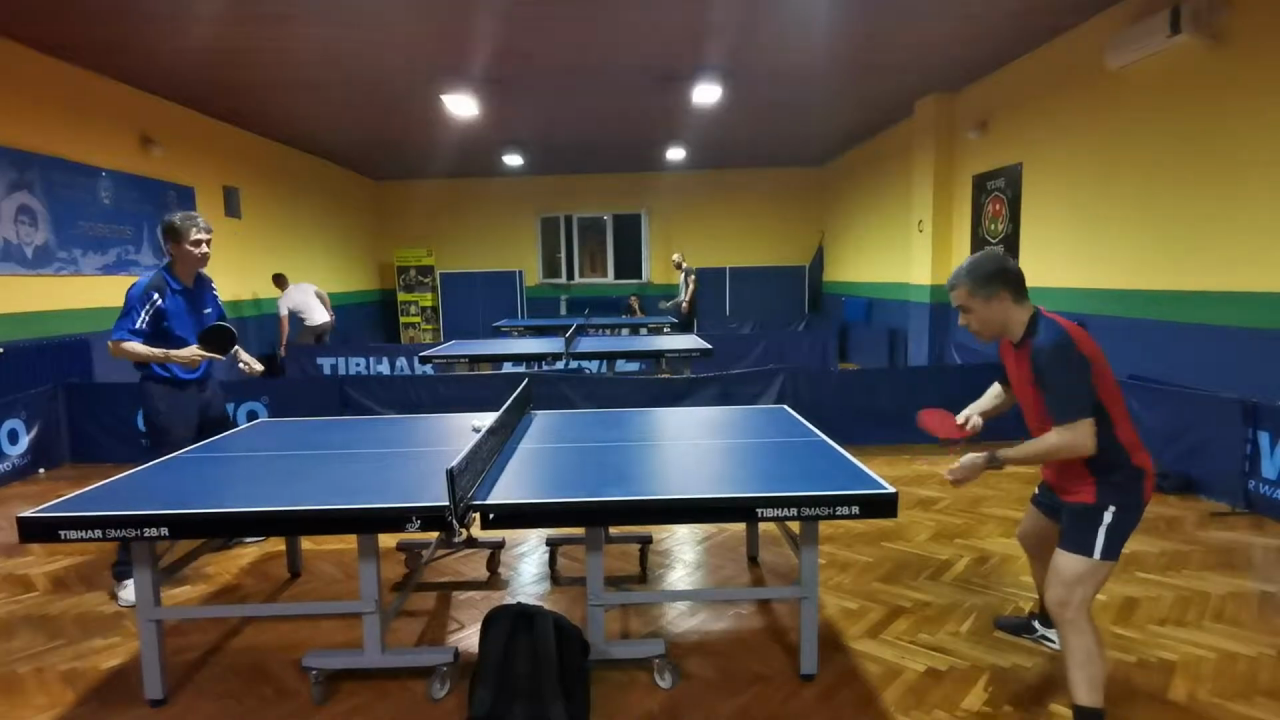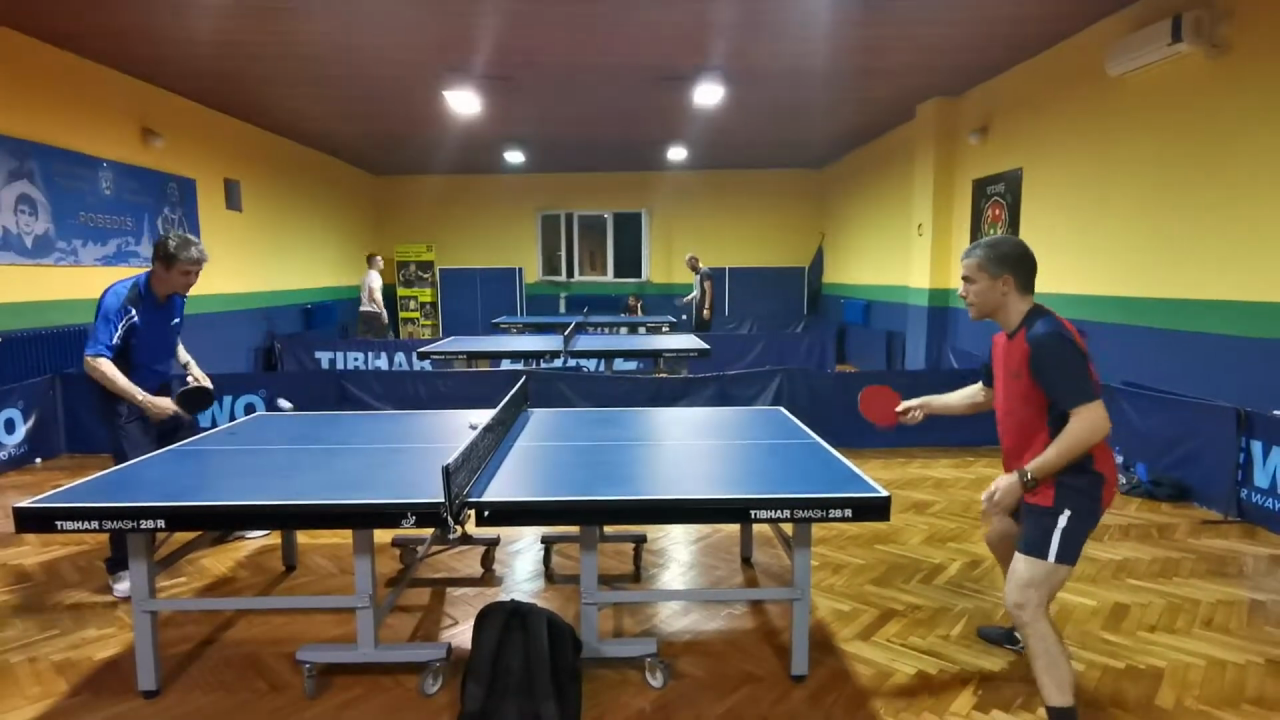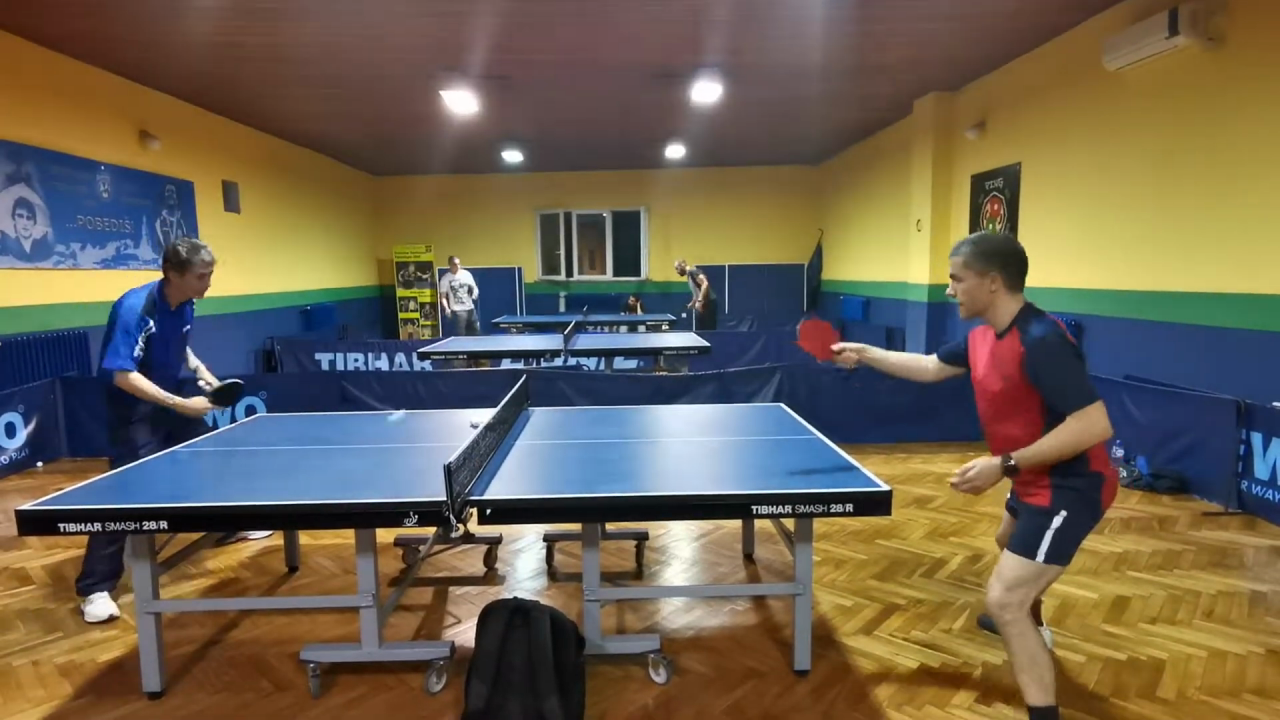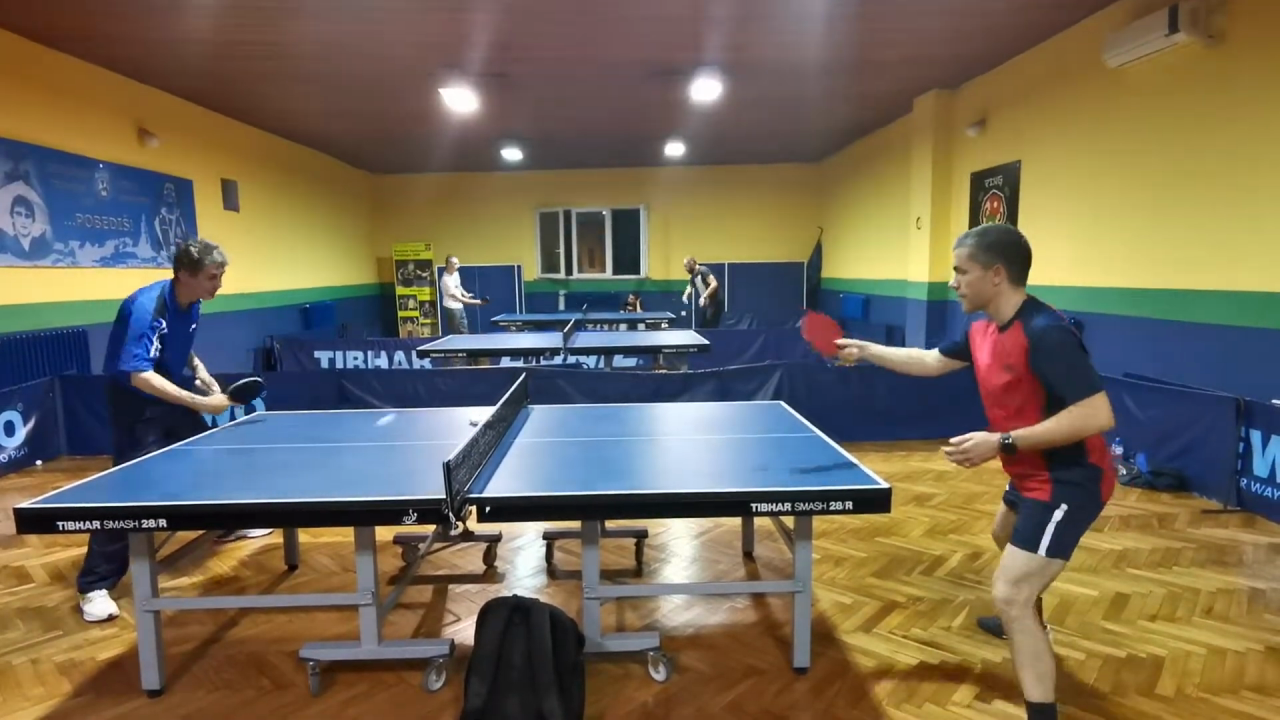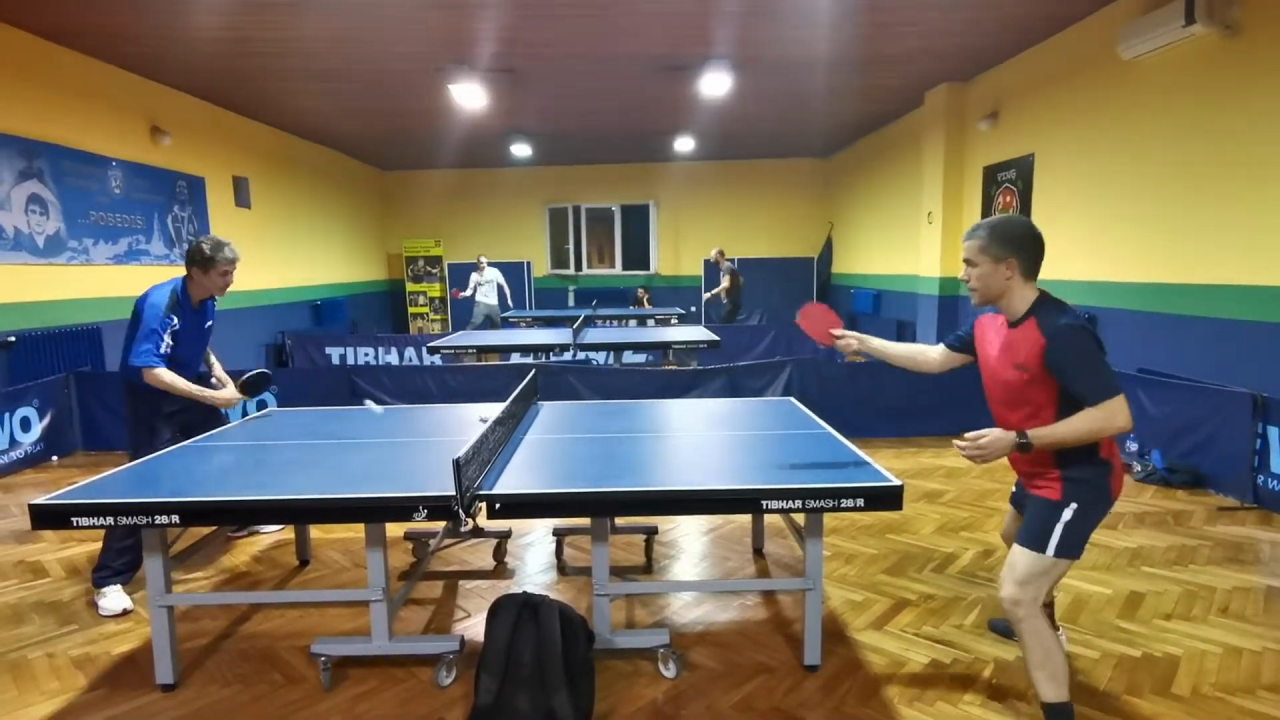
dt=1s
person 1, frame 1
left shoulder: (1052, 346)
right shoulder: (1014, 339)
left elbow: (1076, 442)
right elbow: (1010, 385)
left wrist: (990, 461)
right wrist: (978, 408)
left hip: (1109, 485)
right hip: (1068, 477)
left knee: (1068, 601)
right knee: (1033, 538)
right ankle: (1045, 623)
person 1, frame 2
left shoulder: (1048, 339)
right shoulder: (1006, 338)
left elbow: (1094, 423)
right elbow: (985, 394)
left wrist: (1021, 477)
right wrist: (926, 404)
left hip: (1070, 487)
right hip: (1039, 480)
left knee: (1023, 601)
right knee: (1000, 539)
right ankle: (1026, 634)
person 1, frame 3
left shoulder: (1042, 341)
right shoulder: (981, 335)
left elbow: (1095, 426)
right elbow: (932, 368)
left wrist: (1004, 465)
right wrist: (863, 354)
left hip: (1069, 488)
right hip: (1037, 480)
left knee: (1003, 600)
right knee: (1008, 542)
right ankle: (1029, 628)
person 1, frame 4
left shoulder: (1046, 333)
right shoulder: (982, 329)
left elbow: (1099, 416)
right elbow: (933, 362)
left wrist: (1003, 442)
right wrist: (865, 350)
left hip: (1067, 483)
right hip: (1033, 475)
left knee: (1009, 594)
right knee: (1005, 536)
right ankle: (1025, 626)
person 1, frame 5
left shoulder: (1063, 332)
right shoulder: (988, 324)
left elbow: (1116, 416)
right elbow: (936, 359)
left wrist: (1016, 440)
right wrist: (862, 343)
left hip: (1075, 482)
right hip: (1039, 475)
left knee: (1016, 594)
right knee: (1016, 538)
right ankle: (1042, 629)
person 2, frame 1
left shoulder: (206, 286)
right shoulder: (148, 290)
right elbow: (118, 345)
left wrist: (241, 355)
right wrist: (171, 356)
left hip: (204, 386)
right hip: (166, 393)
right ankle: (127, 571)
person 2, frame 2
left shoulder: (176, 298)
right shoulder: (120, 299)
right elbow: (94, 361)
left wrist: (191, 367)
right wrist: (145, 401)
left hip: (168, 394)
right hip: (127, 399)
right ankle: (121, 567)
person 2, frame 3
left shoulder: (186, 304)
right shoulder: (135, 308)
right elbow: (123, 375)
left wrist: (201, 372)
right wrist: (180, 404)
left hip: (177, 400)
right hip: (134, 404)
right ankle: (95, 588)
person 2, frame 4
left shoulder: (192, 304)
right shoulder: (146, 307)
right elbow: (139, 375)
left wrist: (201, 372)
right wrist: (200, 401)
left hip: (176, 395)
right hip: (136, 400)
right ankle: (94, 586)
person 2, frame 5
left shoulder: (208, 301)
right shoulder: (159, 303)
right elbow: (150, 371)
left wrist: (216, 369)
right wrist: (213, 396)
left hip: (195, 393)
right hip: (152, 398)
right ankle: (109, 581)
